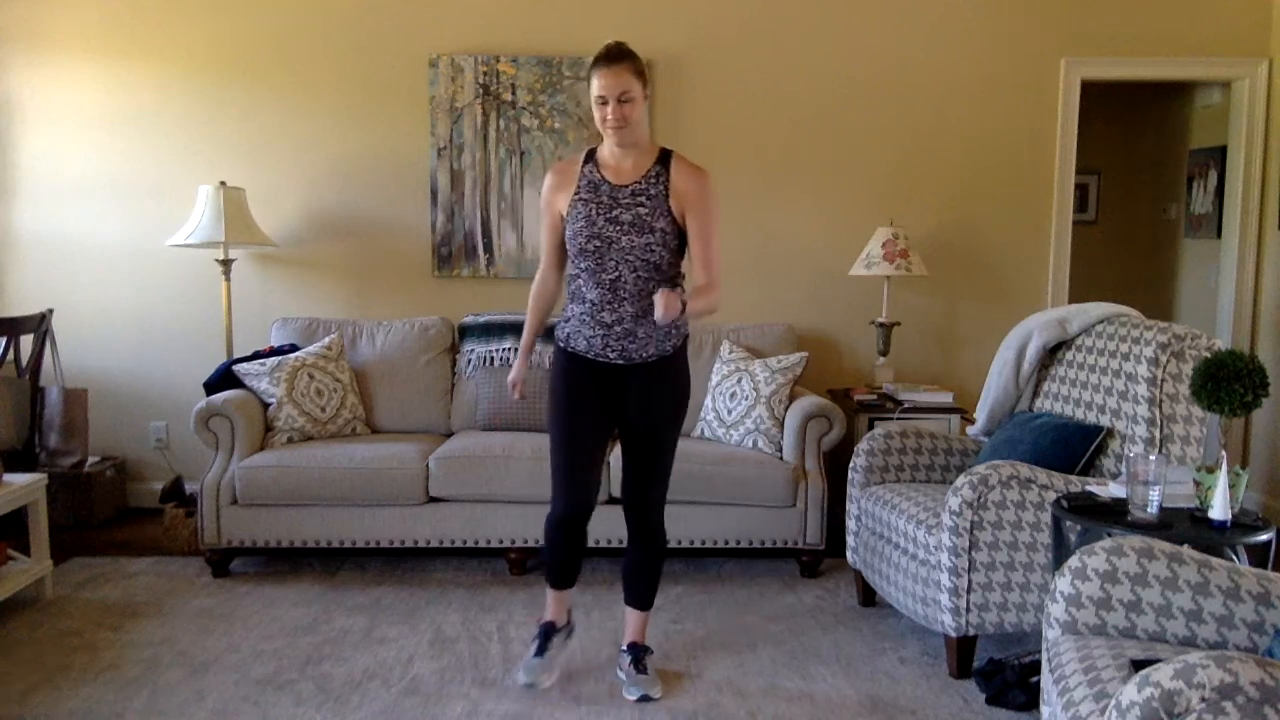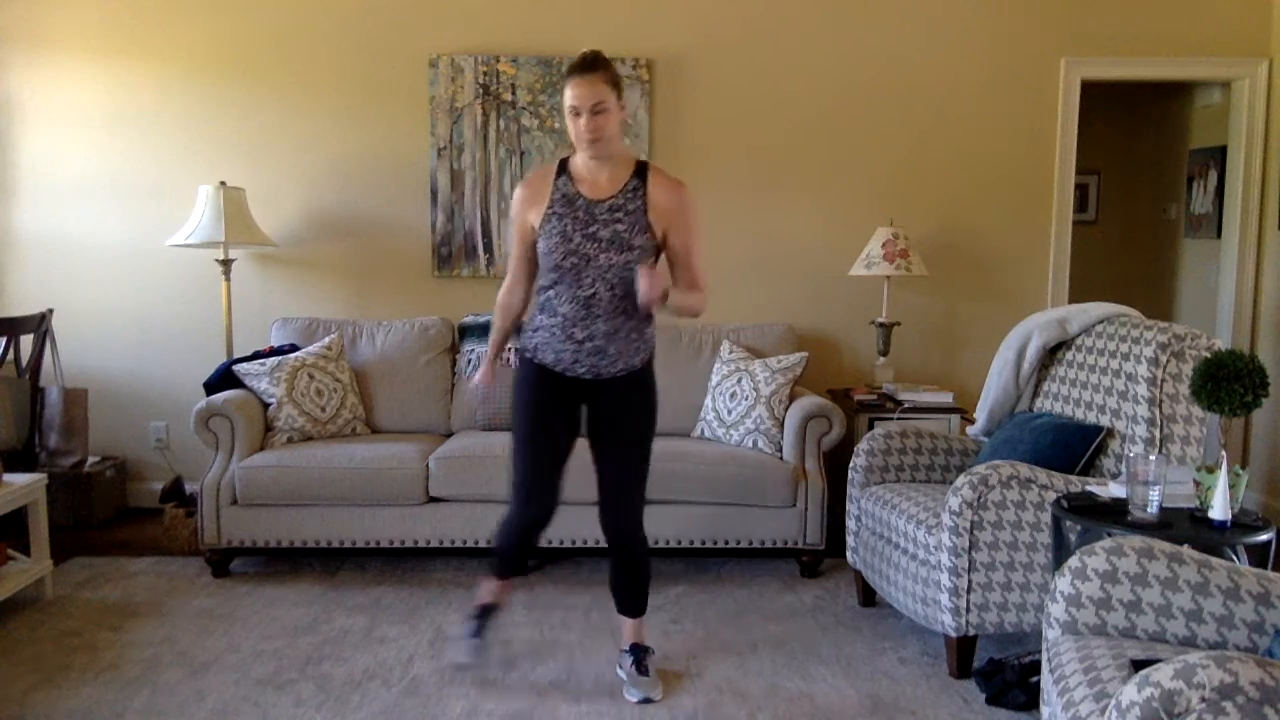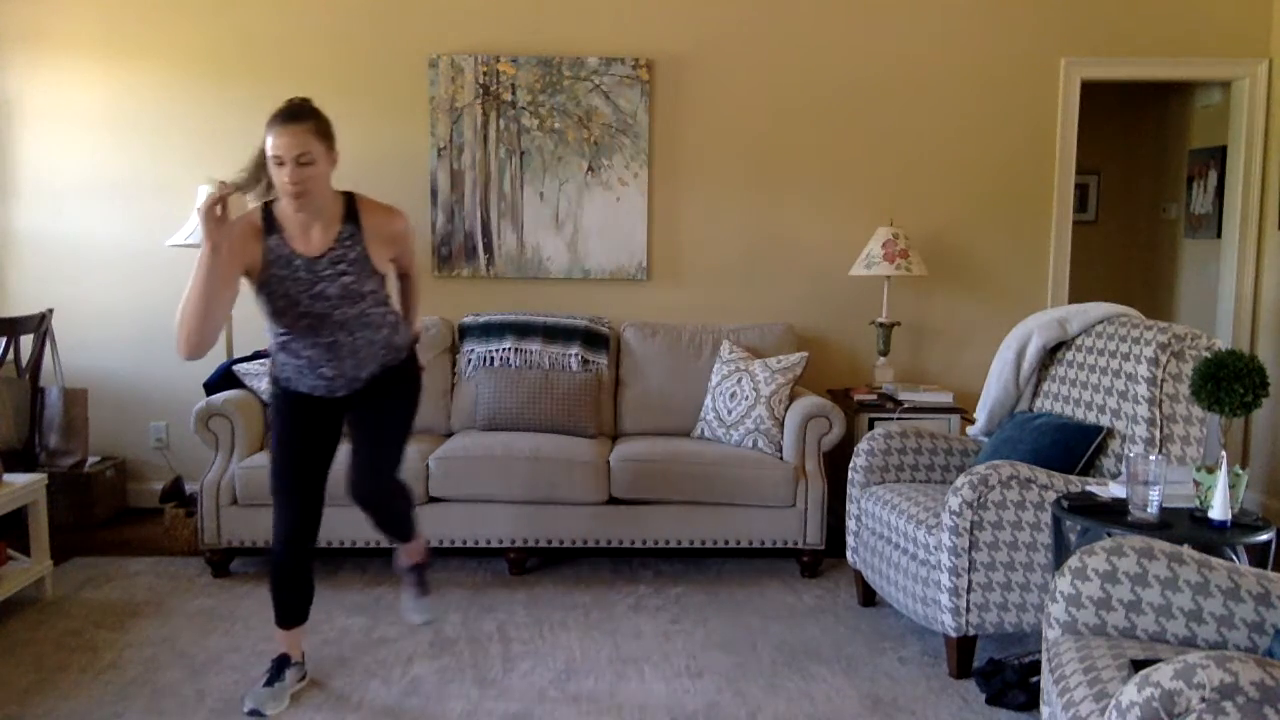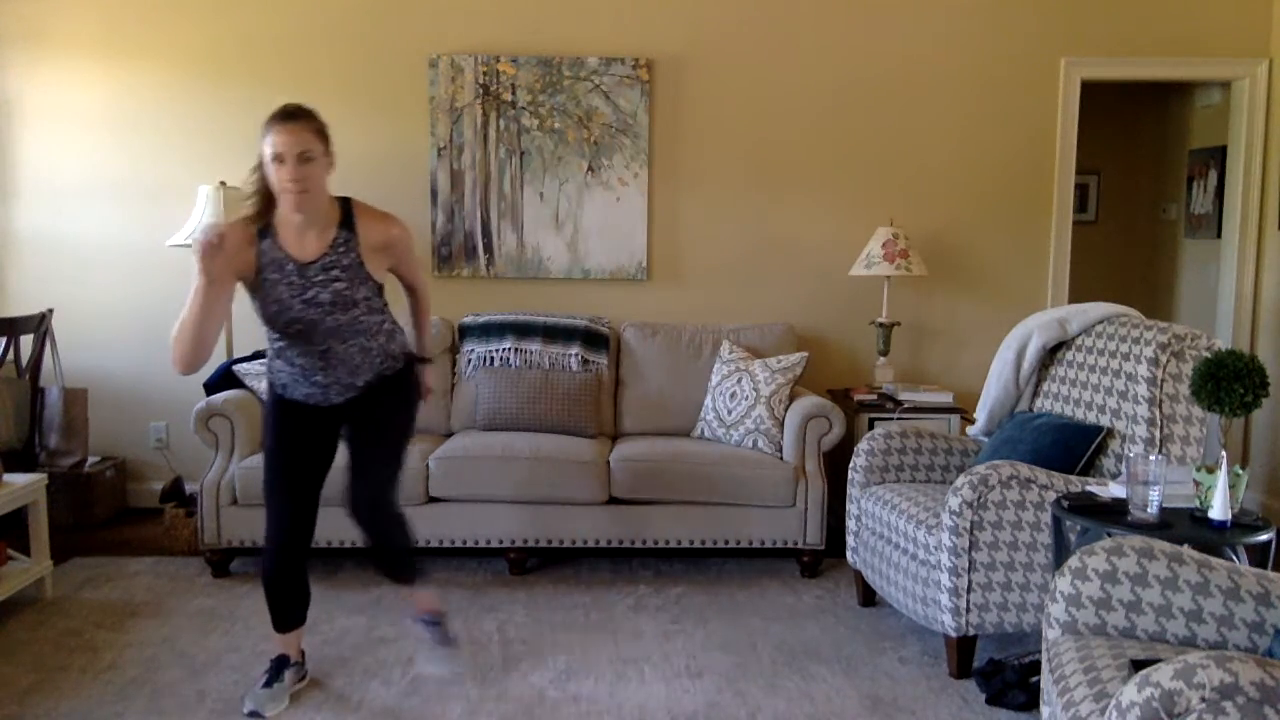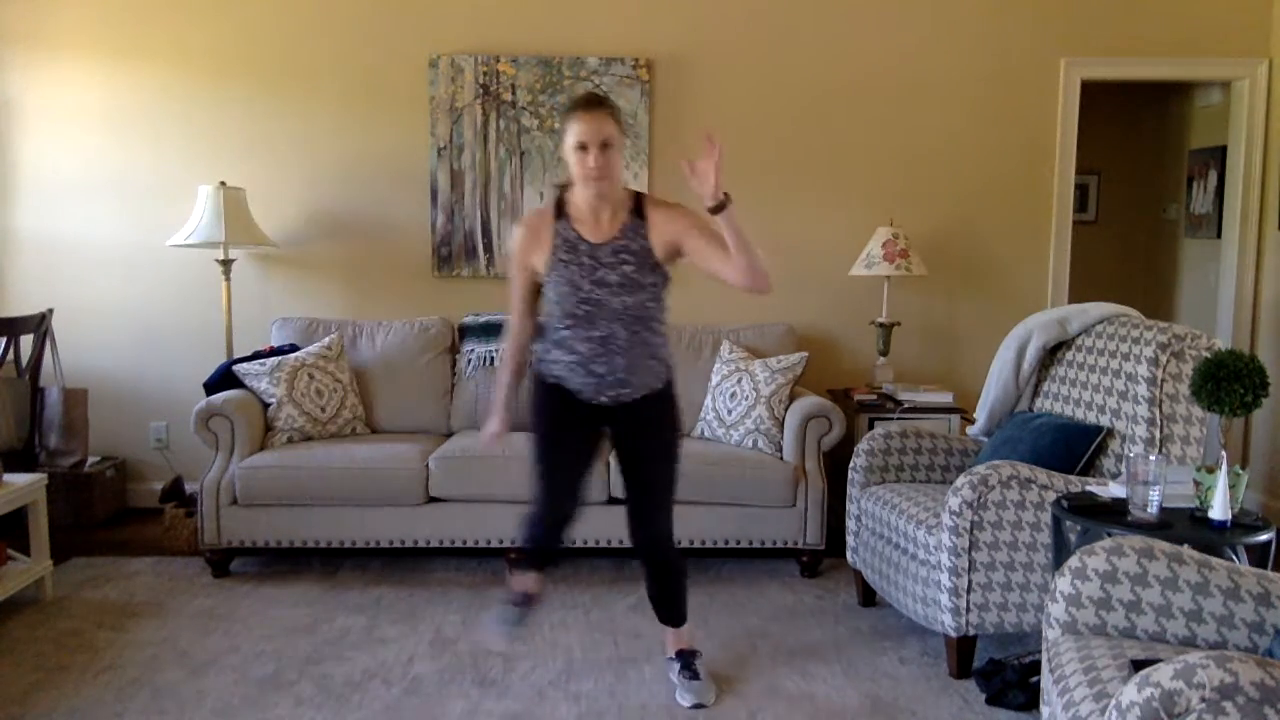
dt=0.7s
person 1, frame 1
left shoulder: (687, 180)
right shoulder: (562, 180)
left elbow: (711, 289)
right elbow: (549, 273)
left wrist: (681, 302)
right wrist: (523, 351)
left hip: (657, 368)
right hip: (580, 362)
left knee: (644, 508)
right knee: (570, 500)
left ankle: (634, 647)
right ankle: (555, 622)
person 1, frame 2
left shoulder: (664, 194)
right shoulder: (534, 195)
left elbow: (694, 298)
right elbow: (516, 282)
left wrist: (662, 292)
right wrist: (487, 359)
left hip: (627, 379)
right hip: (547, 371)
left knee: (622, 521)
right knee: (532, 506)
left ankle: (633, 647)
right ankle: (491, 597)
person 1, frame 3
left shoulder: (382, 223)
right shoulder: (241, 235)
left elbow: (409, 271)
right elbow: (191, 347)
left wrist: (407, 337)
right wrist: (212, 250)
left hip: (383, 371)
right hip: (299, 388)
left knee: (371, 484)
right knee: (293, 532)
left ankle: (412, 553)
right ankle: (290, 658)
person 1, frame 4
left shoulder: (379, 230)
right shoulder: (236, 243)
left elbow: (418, 284)
right elbow: (188, 360)
left wrist: (424, 355)
right wrist: (213, 284)
left hip: (381, 381)
right hip: (295, 395)
left knee: (371, 505)
right knee: (286, 538)
left ankle: (426, 608)
right ankle: (290, 658)
person 1, frame 5
left shoulder: (664, 221)
right shoulder: (534, 231)
left elbow: (756, 281)
right elbow: (521, 321)
left wrist: (716, 203)
right wrist: (500, 404)
left hip: (647, 395)
right hip: (564, 390)
left knee: (652, 531)
right knee: (554, 507)
left ankle: (680, 651)
right ankle: (525, 583)
